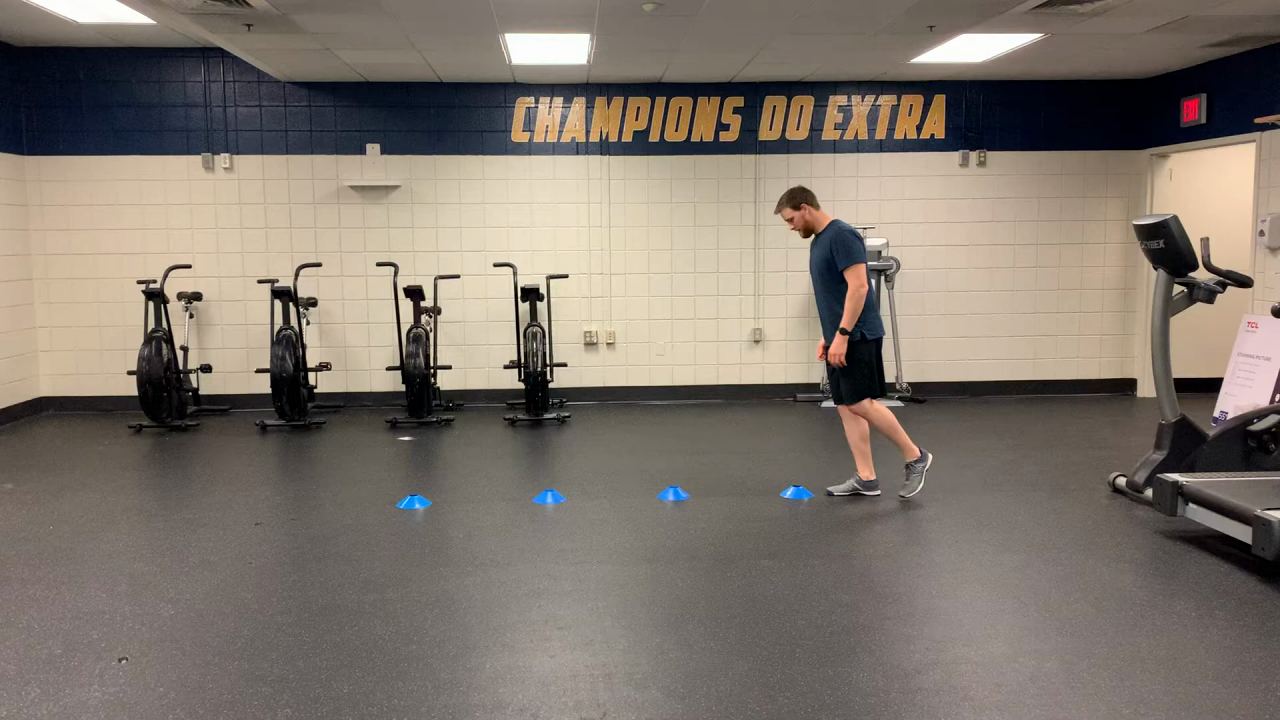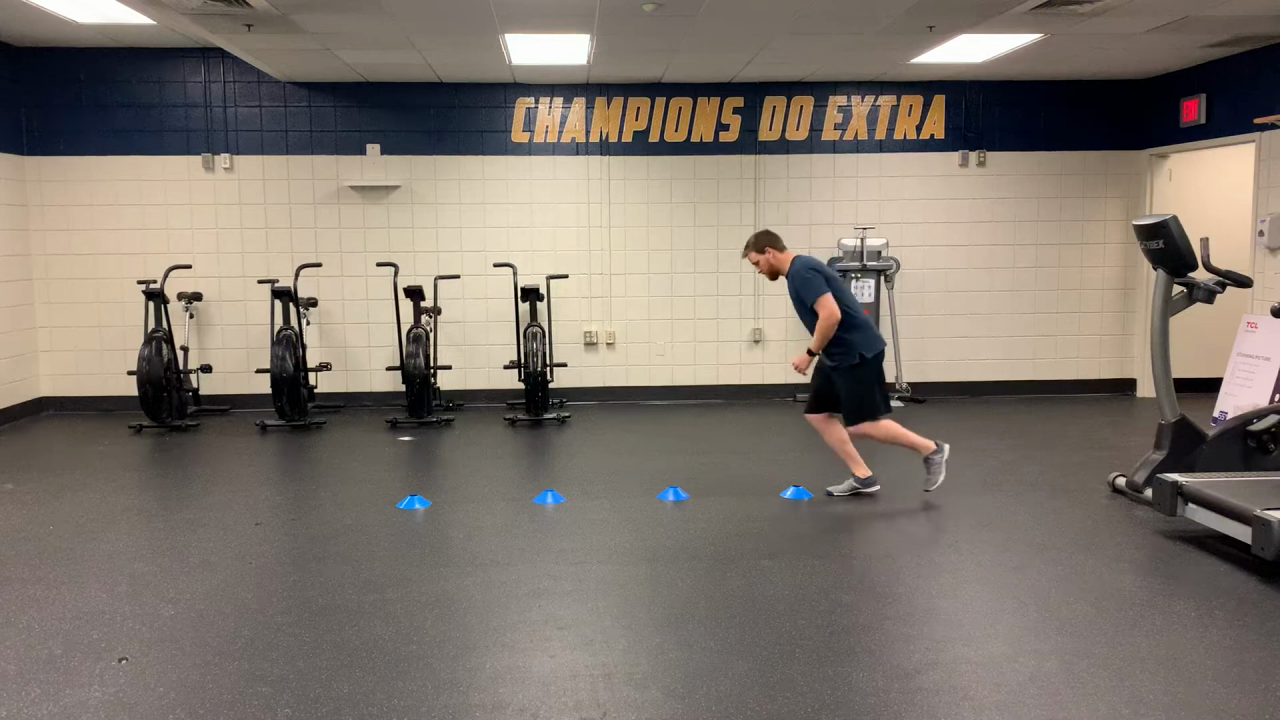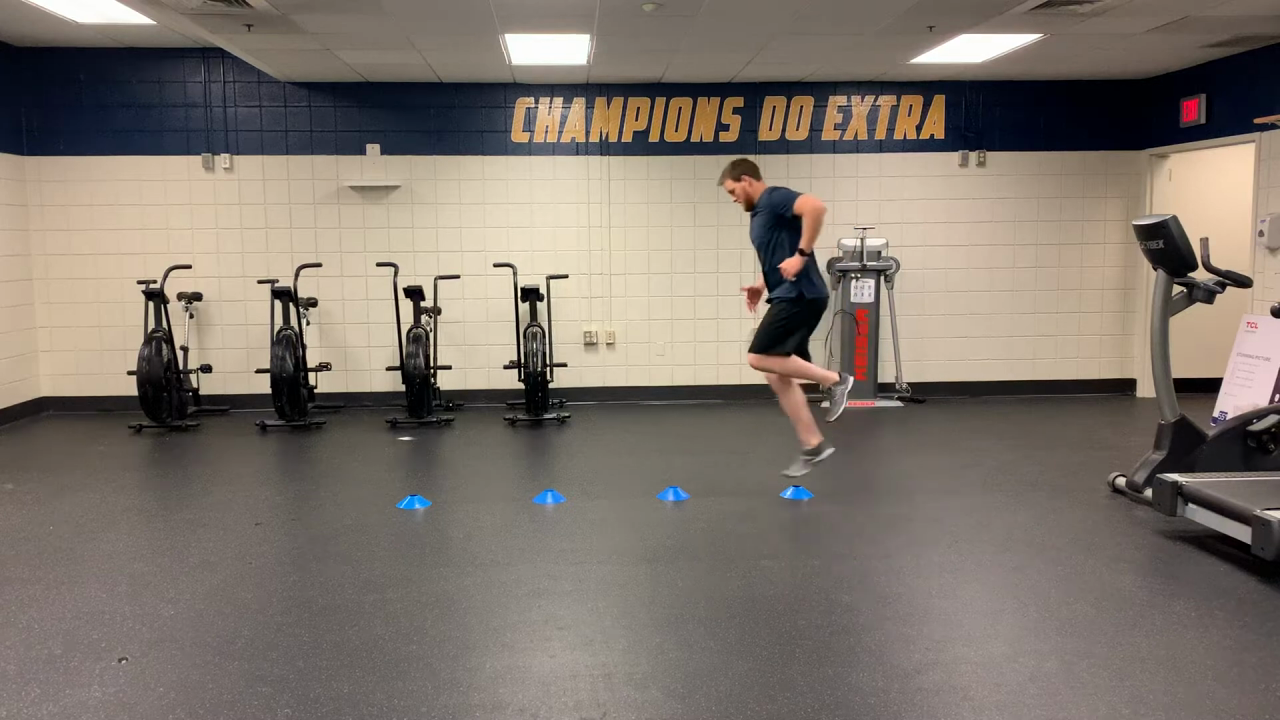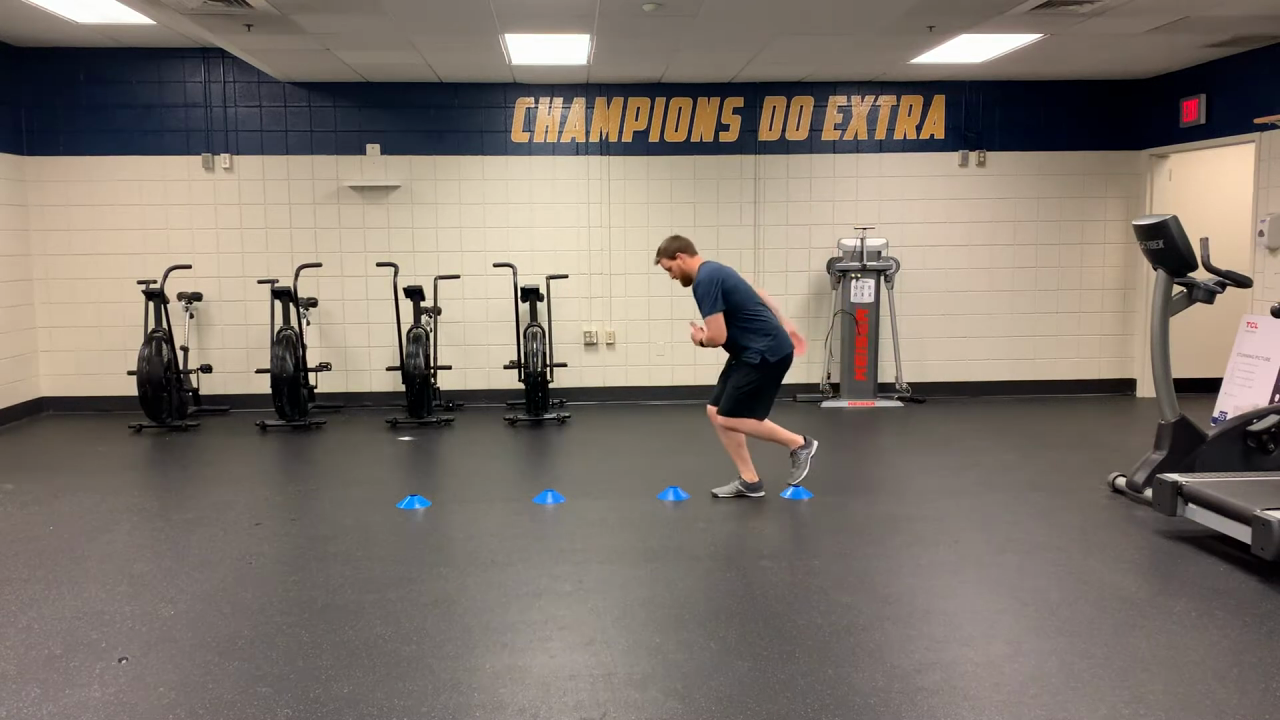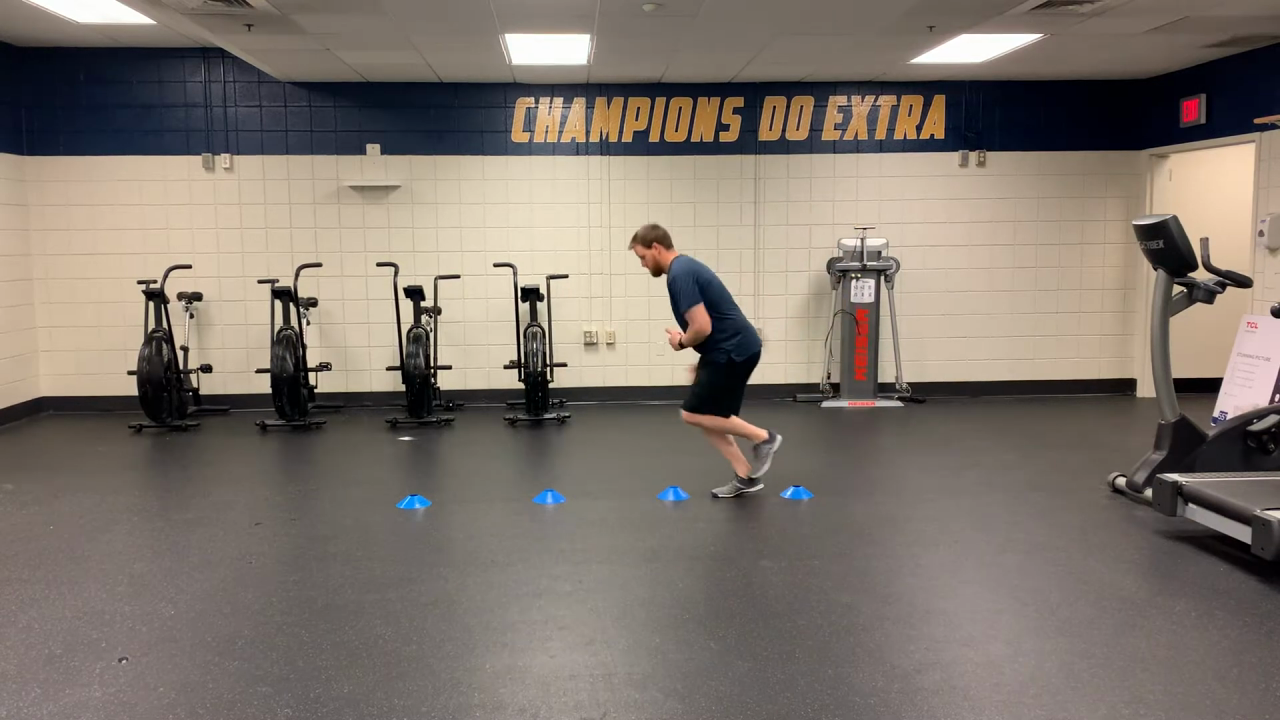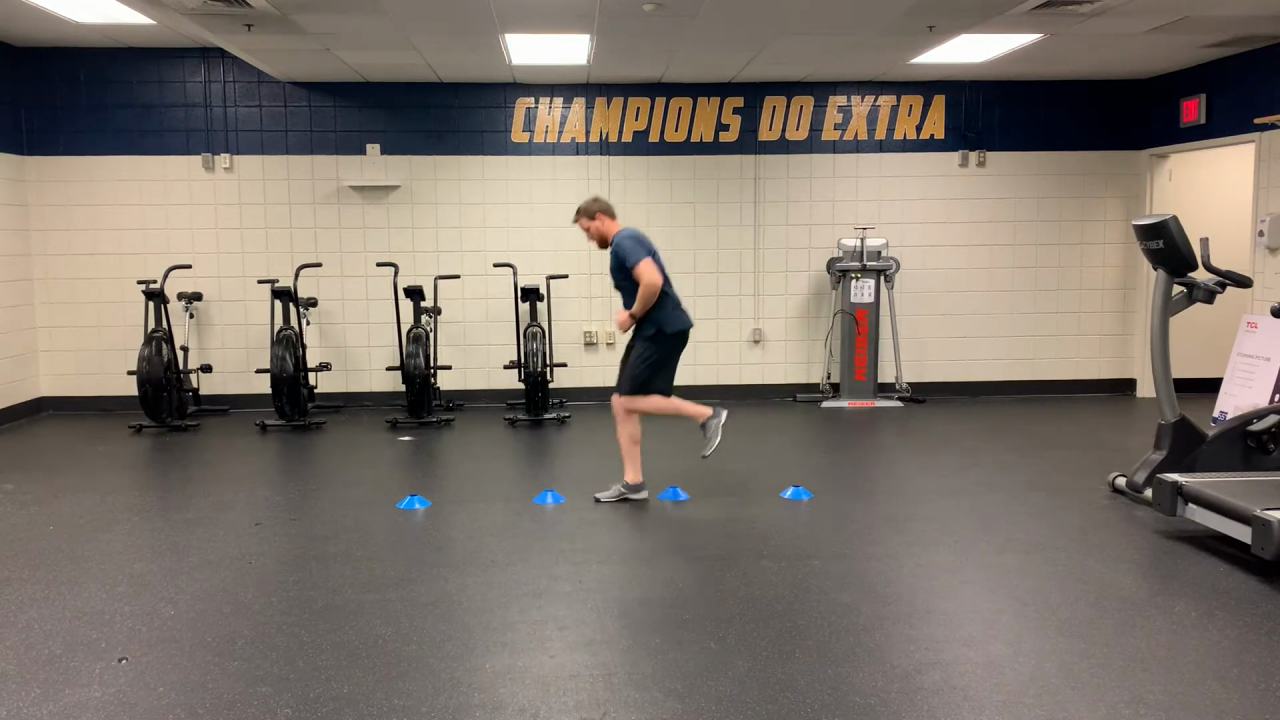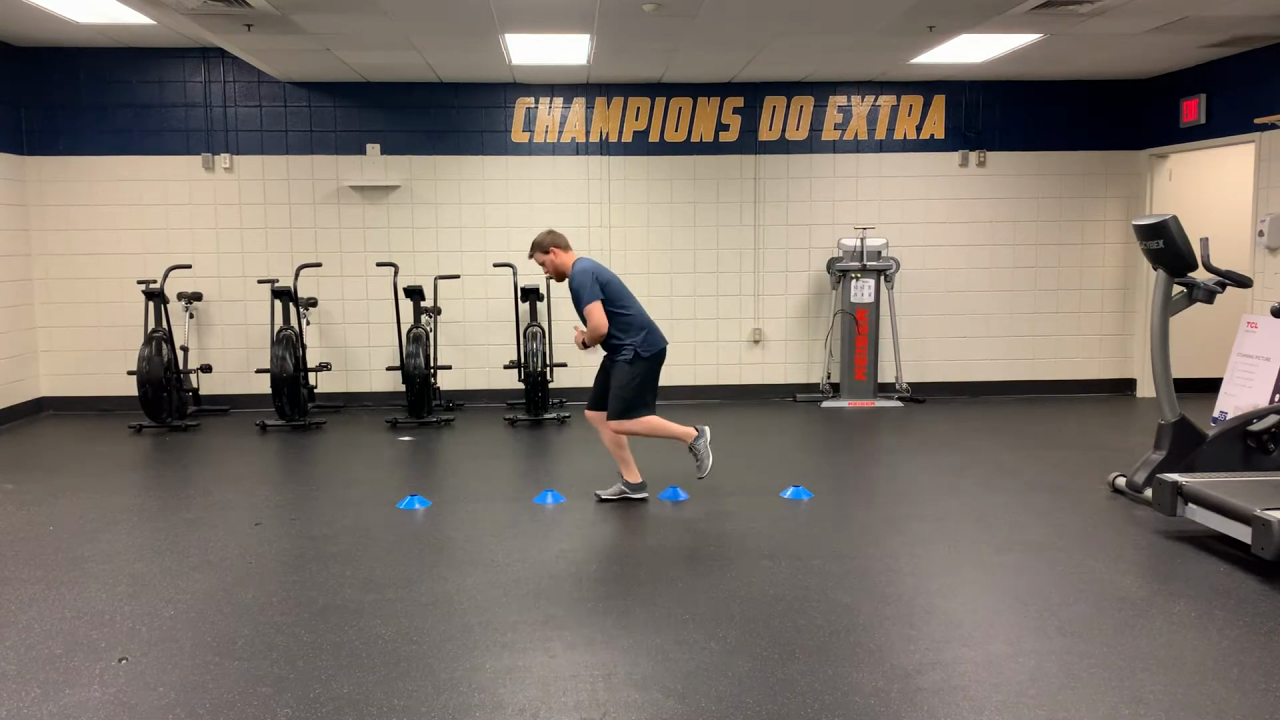
dt=0.5s
person 1, frame 1
left shoulder: (841, 235)
right shoulder: (820, 240)
left elbow: (859, 286)
left wrist: (843, 335)
right wrist: (827, 338)
left hip: (856, 336)
right hip: (839, 338)
left knee: (860, 404)
right knee: (846, 407)
left ankle: (916, 457)
right ankle: (866, 479)
person 1, frame 2
left shoulder: (801, 271)
right shoulder: (800, 270)
left elbow: (831, 315)
left wrist: (809, 354)
left hip: (858, 353)
right hip: (838, 356)
left knee: (862, 425)
right knee: (817, 415)
left ankle: (932, 450)
right ankle: (863, 477)
person 1, frame 3
left shoulder: (774, 198)
right shoulder: (760, 211)
left elbow: (816, 207)
left wrist: (802, 254)
right wrist: (763, 285)
left hip: (801, 295)
right hip: (790, 296)
left knee: (761, 358)
right knee: (780, 376)
left ankle: (835, 381)
right ankle: (813, 445)
person 1, frame 4
left shoulder: (705, 280)
right shoulder: (713, 272)
left elbow: (718, 336)
right elbow: (760, 296)
left wrist: (701, 339)
right wrist: (786, 325)
left hip: (764, 354)
right hip: (754, 352)
left knee: (729, 419)
right knee: (716, 413)
left ankle: (799, 443)
right ankle: (749, 481)
person 1, frame 5
left shoulder: (680, 275)
right shoulder: (684, 268)
left elbow: (702, 328)
left wrist: (681, 342)
left hip: (733, 351)
right hip: (729, 350)
left knee: (694, 414)
right knee: (713, 418)
left ankle: (762, 437)
right ankle: (745, 477)
person 1, frame 6
left shoulder: (625, 242)
right shoulder: (624, 243)
left elbow: (653, 280)
left wrist: (633, 314)
right wrist: (634, 315)
left hip: (663, 330)
right hip: (652, 330)
left knee: (631, 401)
right knee: (620, 404)
left ankle: (707, 415)
right ankle: (633, 482)
person 1, frame 7
left shoulder: (580, 276)
right shoulder: (585, 270)
left elbow: (599, 326)
left wrist: (584, 339)
left hip: (639, 349)
right hip: (626, 351)
left knee: (620, 422)
right knee: (596, 415)
left ankle: (693, 436)
right ankle: (632, 482)
